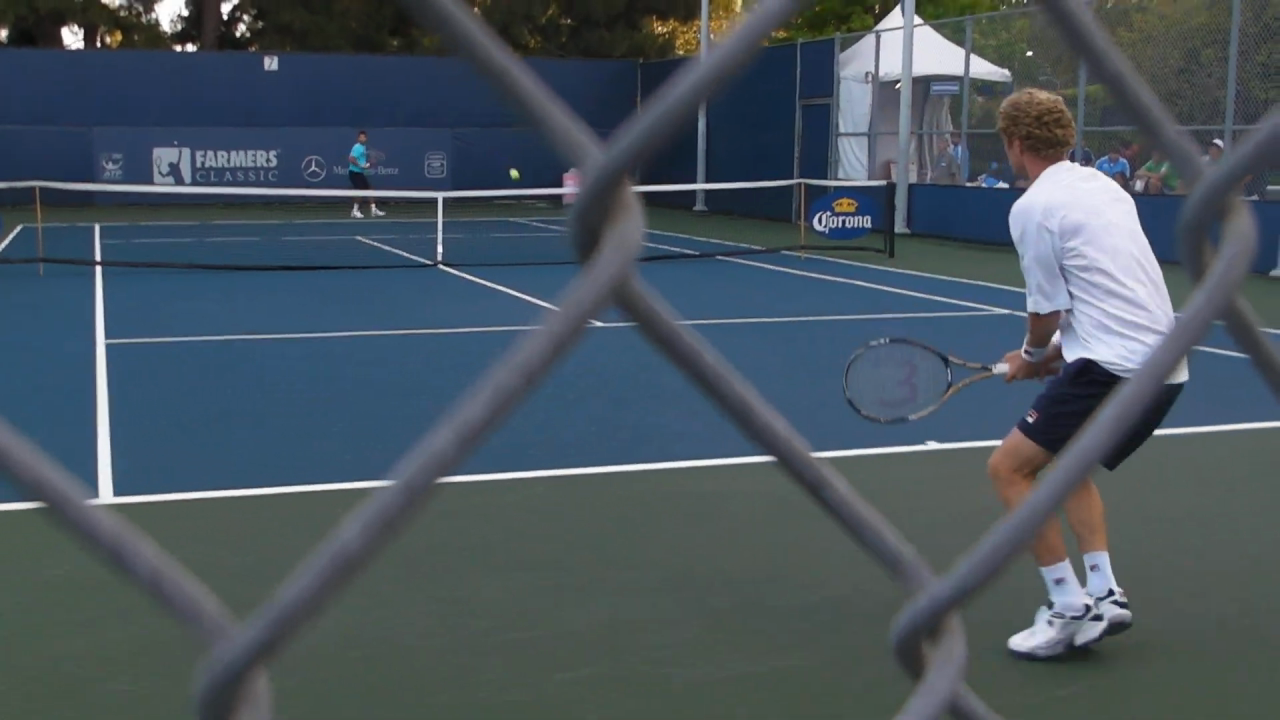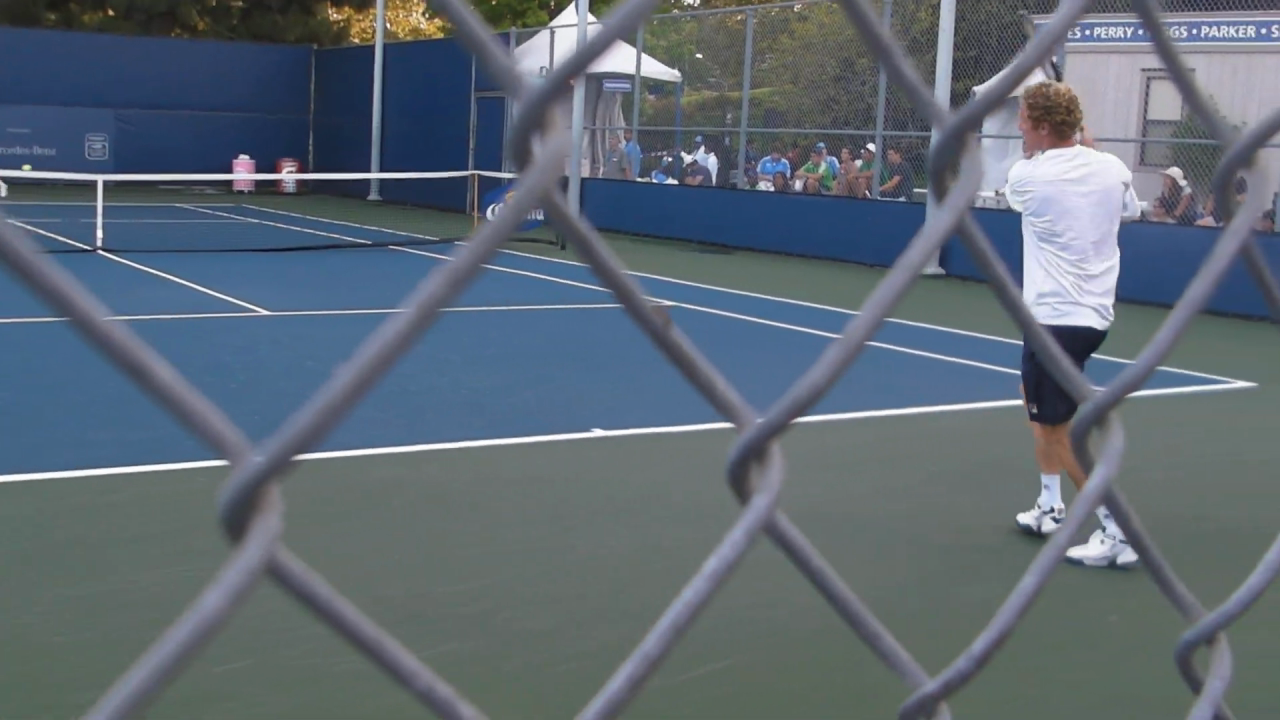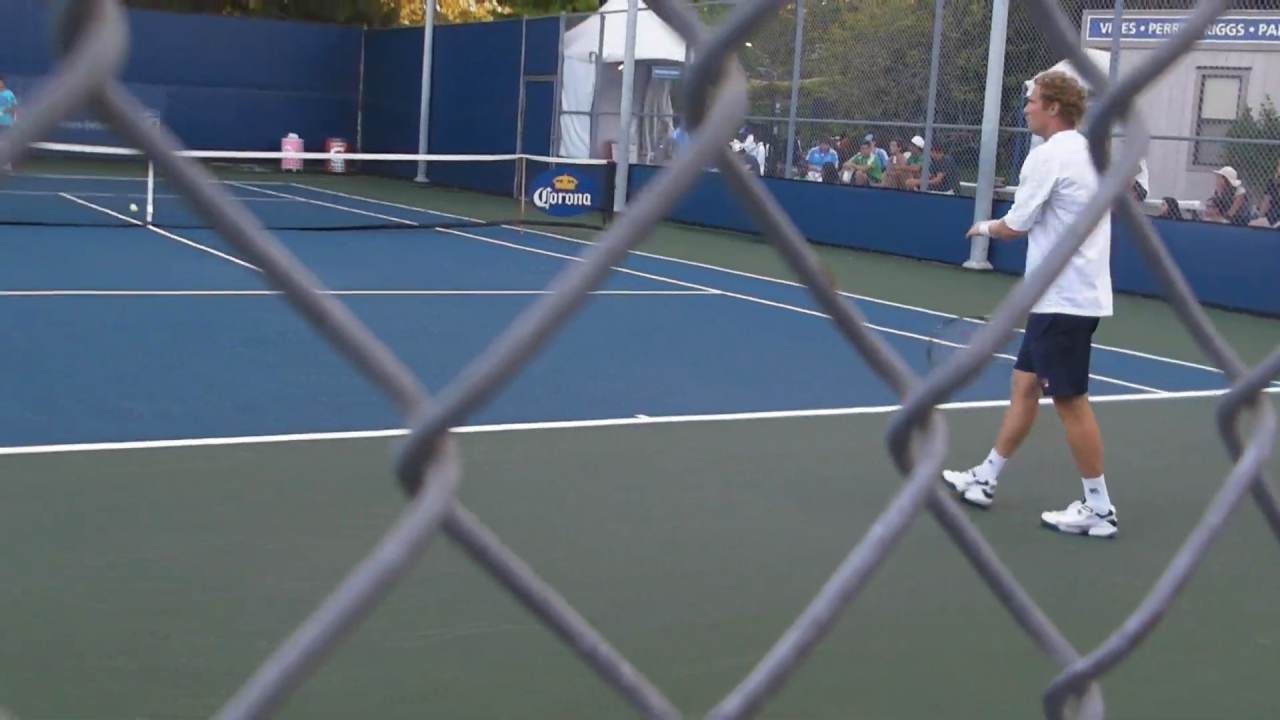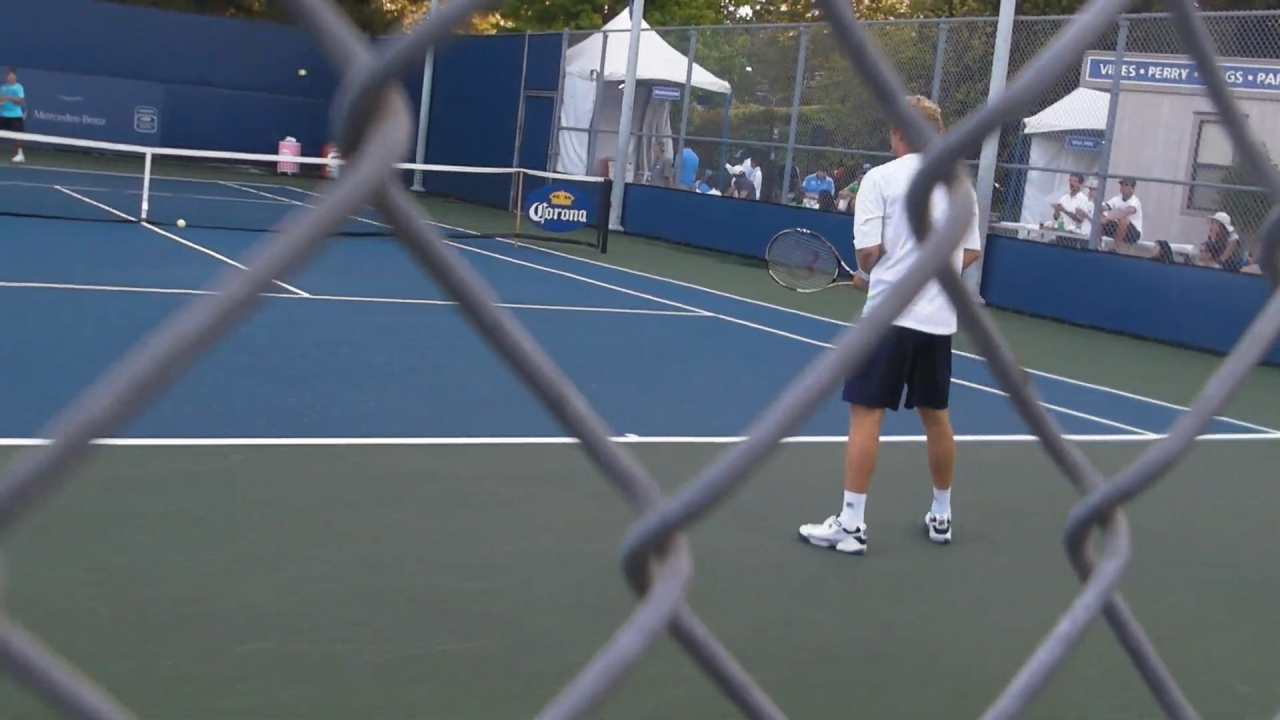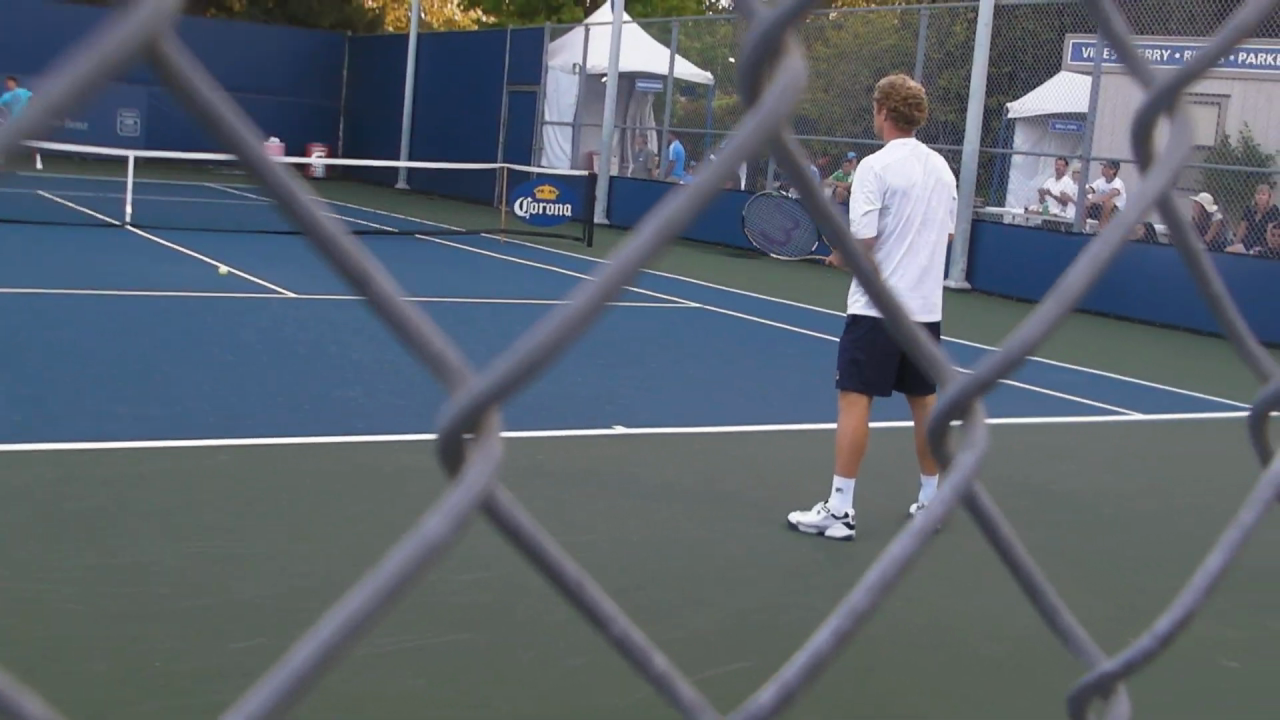
dt=1s
person 1, frame 1
left shoulder: (1033, 209)
right shoulder: (1099, 185)
left elbow: (1048, 310)
left wrist: (1031, 356)
right wrist: (1056, 351)
left hip: (1116, 366)
left knee: (1009, 467)
left ankle: (1072, 607)
right ankle: (1102, 593)
person 1, frame 2
left shoulder: (1025, 176)
right shoulder: (1114, 169)
right elbow: (1129, 212)
left hip: (1055, 317)
right hip: (1096, 313)
left knee: (1058, 428)
right knee: (1043, 408)
left ankle: (1117, 532)
right ankle: (1051, 507)
person 1, frame 3
left shoulder: (1047, 155)
right shoulder: (1087, 153)
left elbow: (1015, 226)
left wrist: (985, 228)
left hip: (1065, 300)
right hip: (1071, 293)
left knee: (1070, 401)
right knee: (1025, 384)
left ankle: (1099, 509)
right ankle: (986, 478)
person 1, frame 4
left shoulder: (880, 178)
left elbow: (868, 250)
right elbow: (970, 253)
left wrist: (866, 276)
left hip: (891, 315)
right hip: (940, 318)
left knee: (865, 415)
right knee: (936, 416)
left ankle: (851, 524)
right ankle: (942, 516)
person 1, frame 5
left shoulder: (875, 166)
right shoulder: (941, 167)
left elbow: (863, 238)
right elbow: (946, 234)
left wrist: (843, 256)
left hip: (878, 305)
right hip: (926, 305)
left knee: (854, 400)
right knee: (924, 402)
left ankle: (839, 510)
right ankle: (929, 502)
